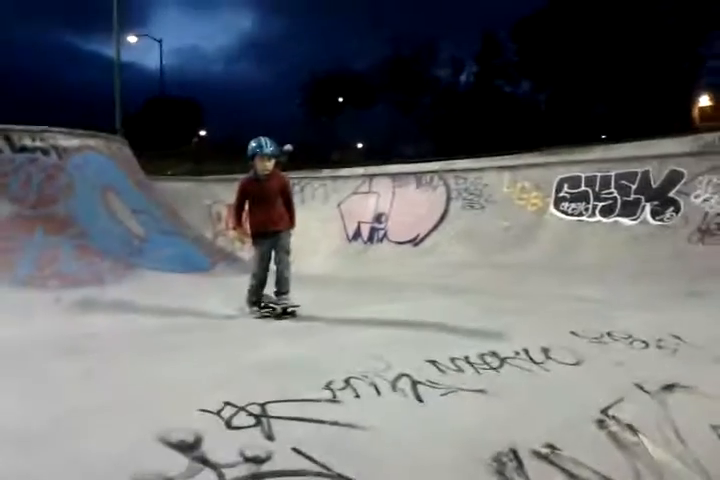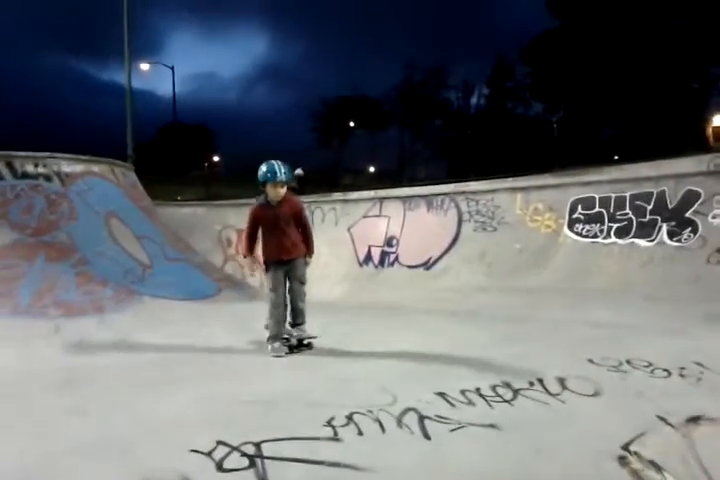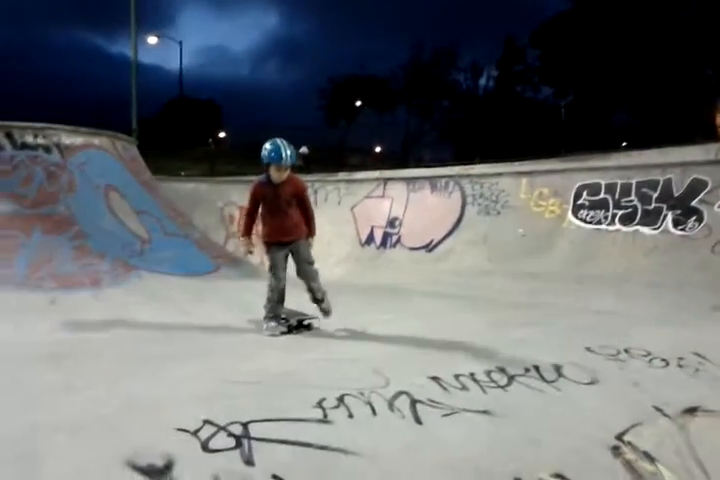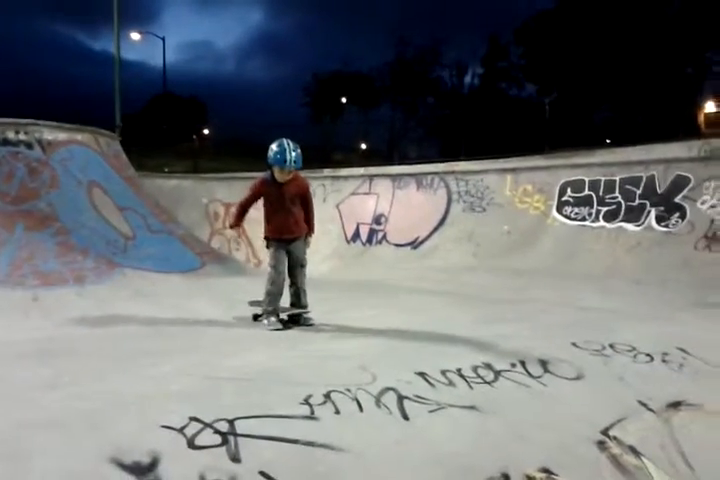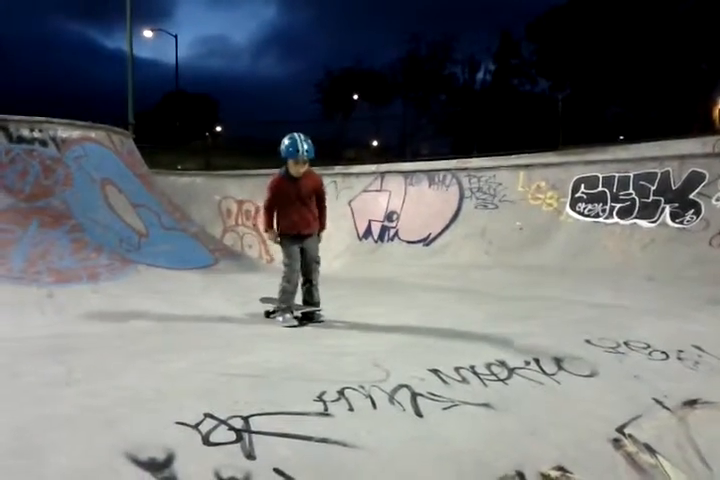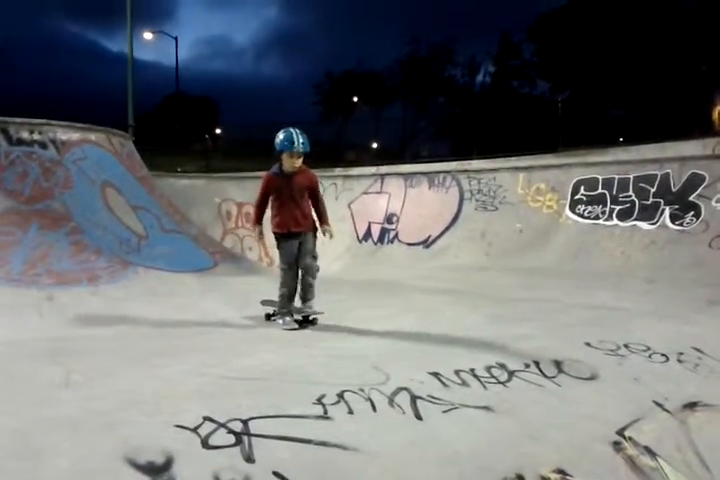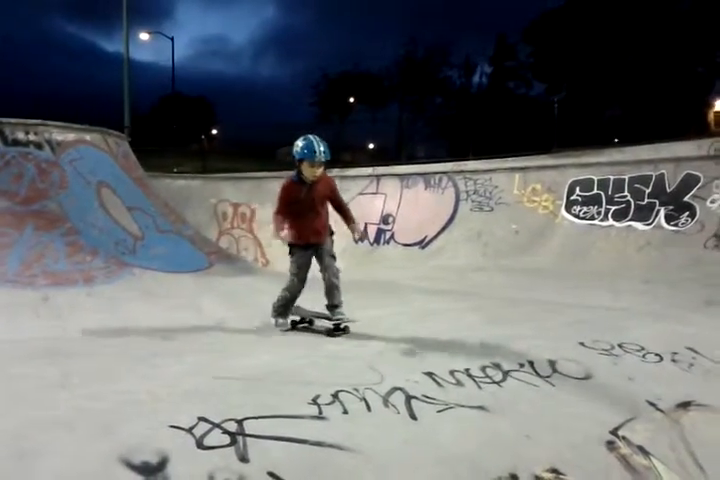
dt=0.5s
person 1, frame 1
left shoulder: (281, 180)
right shoulder: (247, 183)
left elbow: (289, 203)
right elbow: (239, 205)
left wrist: (291, 224)
right wrist: (238, 226)
left hip: (281, 229)
right hip: (260, 232)
left knee: (283, 263)
right knee: (260, 268)
left ankle: (283, 295)
right ankle: (253, 301)
person 1, frame 2
left shoulder: (294, 204)
right shoulder: (258, 210)
left elbow: (305, 228)
right elbow: (251, 232)
left wrist: (309, 252)
right wrist: (249, 254)
left hip: (296, 256)
right hip: (273, 260)
left knee: (297, 293)
right knee: (276, 298)
left ankle: (298, 325)
right ankle: (275, 339)
person 1, frame 3
left shoulder: (297, 184)
right shoulder: (259, 187)
left elbow: (307, 209)
right elbow: (251, 212)
left wrist: (311, 233)
right wrist: (246, 236)
left hip: (298, 236)
right hip: (274, 240)
left knee: (308, 270)
right knee: (277, 279)
left ankle: (321, 299)
right ankle: (272, 318)
person 1, frame 4
left shoulder: (301, 184)
right shoulder: (263, 184)
left elbow: (308, 208)
right elbow: (245, 204)
left wrist: (309, 232)
right wrist: (236, 225)
left hip: (298, 236)
right hip: (275, 237)
left knee: (298, 274)
right knee: (276, 274)
left ankle: (299, 311)
right ankle: (270, 314)
person 1, frame 5
left shoulder: (315, 179)
right shoulder: (278, 181)
left elbow: (321, 205)
right elbow: (269, 206)
left wrist: (321, 229)
right wrist: (269, 229)
left hip: (310, 233)
right hip: (288, 234)
left knee: (312, 270)
right knee: (291, 271)
left ankle: (311, 308)
right ankle: (284, 310)
person 1, frame 6
left shoulder: (309, 176)
right shoulder: (271, 178)
left elbow: (317, 200)
right elbow: (262, 201)
left wrist: (324, 223)
right wrist: (258, 224)
left hip: (306, 229)
right hip: (283, 231)
left knee: (309, 264)
right knee: (288, 272)
left ankle: (307, 300)
right ankle: (284, 313)
person 1, frame 7
left shoulder: (327, 183)
right shoulder: (289, 186)
left elbow: (339, 204)
right elbow: (279, 213)
left wrist: (351, 222)
right wrist: (280, 230)
left hip: (323, 237)
right hip: (299, 241)
left knee: (330, 271)
right knee: (297, 280)
left ankle: (335, 308)
right ankle: (279, 312)
